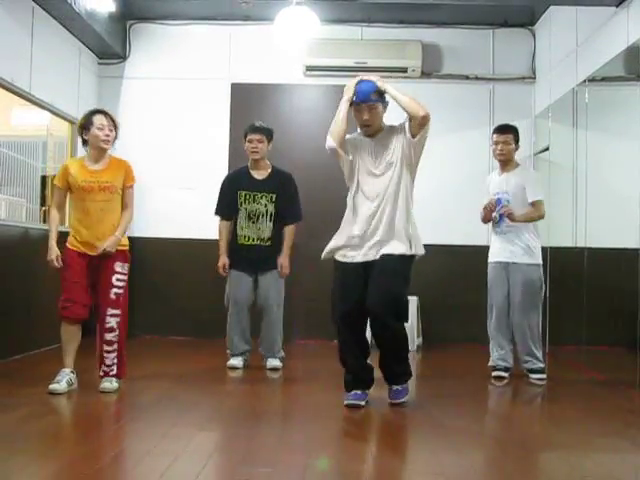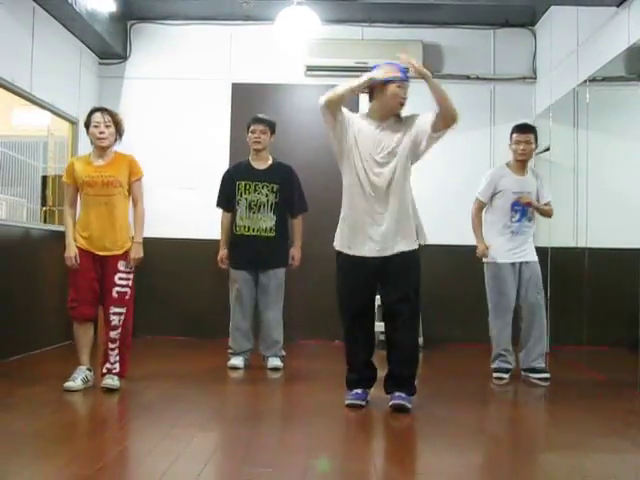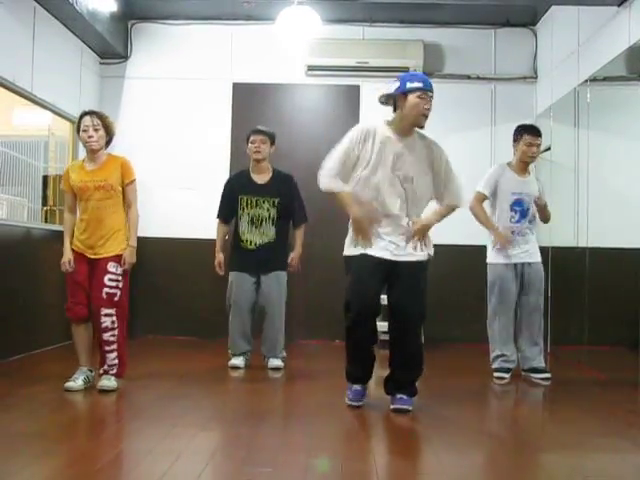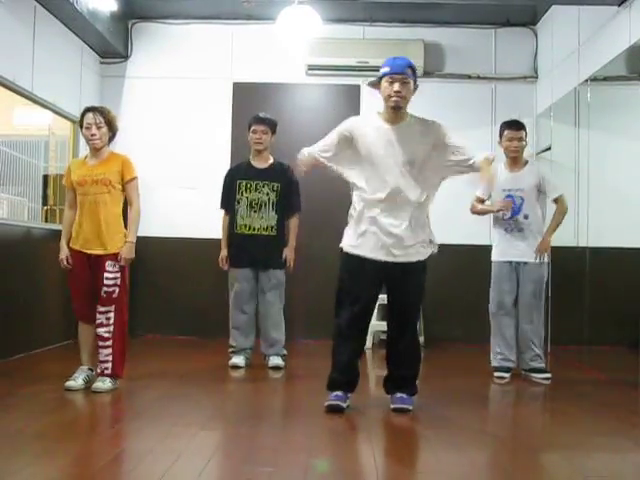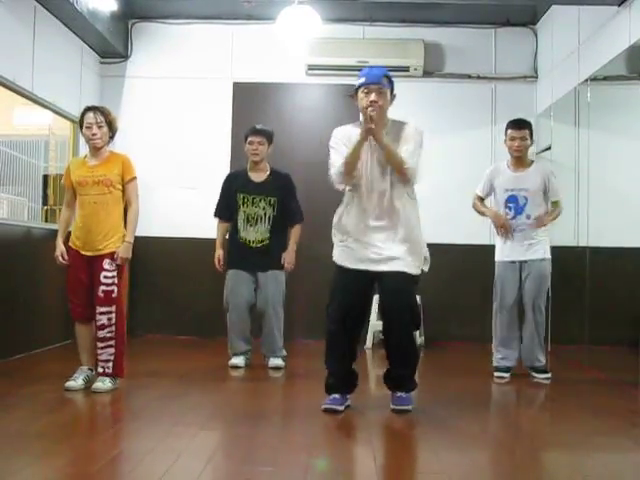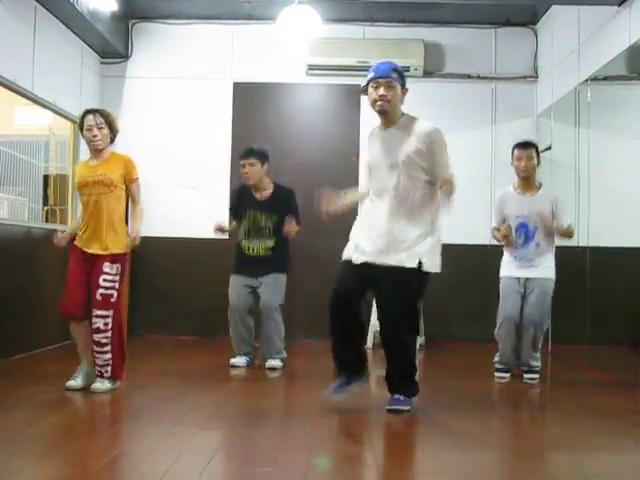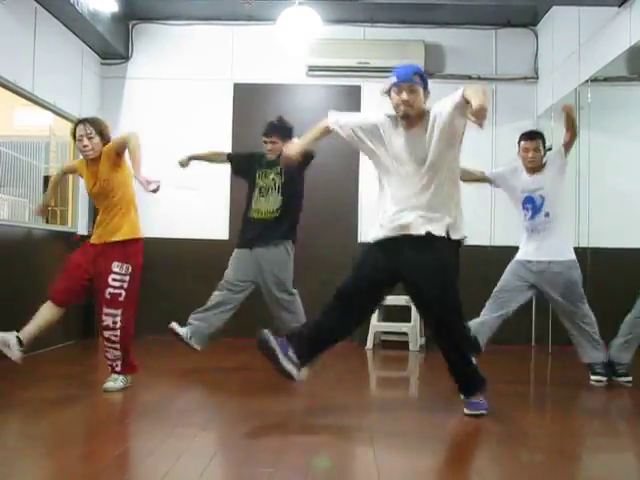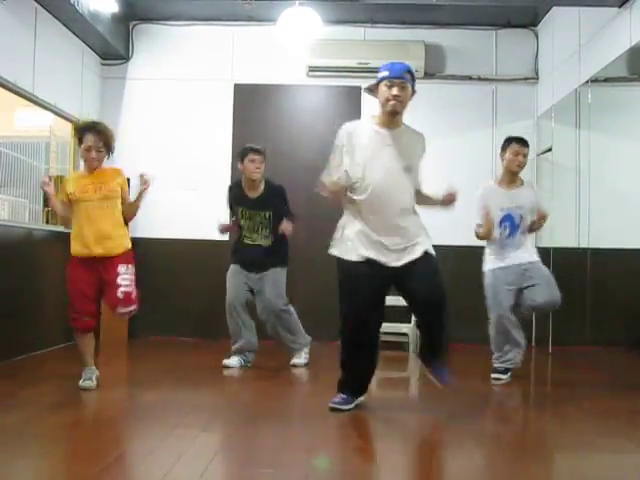
dt=0.3s
person 1, frame 1
left shoulder: (404, 139)
right shoulder: (352, 146)
left elbow: (422, 115)
right elbow: (333, 142)
left wrist: (386, 88)
right wrist: (345, 98)
left hip: (394, 245)
right hip: (352, 248)
left knee: (384, 312)
right knee: (347, 317)
left ankle: (397, 376)
right ankle: (357, 384)
person 1, frame 2
left shoulder: (412, 128)
right shoulder: (349, 126)
left elbow: (450, 117)
right elbow: (328, 103)
left wrist: (426, 76)
right wrist: (367, 79)
left hip: (400, 241)
right hip: (356, 241)
left knee: (402, 315)
right knee: (355, 315)
left ankle: (401, 386)
right ankle: (359, 383)
person 1, frame 3
left shoulder: (431, 150)
right shoulder: (366, 133)
left elbow: (452, 198)
right elbow: (328, 177)
left wrist: (429, 221)
right wrist: (354, 212)
left hip: (410, 249)
right hip: (366, 245)
left knee: (408, 320)
right knee: (360, 312)
left ankle: (402, 388)
right ankle: (358, 379)
person 1, frame 4
left shoulder: (432, 132)
right shoulder: (356, 128)
left elbow: (464, 160)
right elbow: (317, 153)
left wrist: (485, 164)
right wrist: (304, 158)
left hip: (410, 244)
right hip: (363, 241)
left knee: (405, 320)
right knee: (351, 317)
left ankle: (401, 387)
right ankle: (340, 386)
person 1, frame 5
left shoulder: (408, 132)
right shoulder: (343, 135)
left elbow: (406, 174)
right elbow: (343, 178)
left wrist: (379, 136)
right wrist: (363, 136)
left hip: (398, 247)
right hip: (353, 246)
left knee: (399, 318)
right knee: (341, 321)
left ankle: (402, 385)
right ankle: (339, 388)
person 1, frame 6
left shoulder: (425, 132)
right shoulder: (375, 136)
left elbow: (444, 181)
left wrist: (445, 190)
right wrist: (347, 200)
left hip: (408, 245)
right hip: (365, 241)
left knee: (398, 323)
right knee: (341, 306)
left ankle: (402, 389)
right ankle: (351, 372)
person 1, frame 7
left shoulder: (444, 116)
right shoulder: (378, 126)
left elbow: (471, 93)
right elbow: (333, 120)
left wrist: (476, 100)
right wrist: (300, 144)
left hip: (436, 233)
right hip: (390, 232)
left knee: (445, 315)
right knee: (353, 296)
left ankle: (471, 389)
right ankle: (297, 352)
person 1, frame 8
left shoulder: (416, 140)
right shoulder: (353, 134)
right elbow: (331, 183)
left wrist: (437, 201)
right wrist: (333, 189)
left hip: (410, 242)
right hip: (360, 245)
left knee: (431, 301)
right knee: (358, 322)
left ankle: (434, 357)
right ankle: (351, 389)
person 2, frame 1
left shoulder: (123, 168)
right shoulder: (70, 168)
left elbow: (127, 208)
right elbow: (56, 208)
left wrist: (117, 237)
right wrist: (52, 243)
left hip: (113, 251)
right hip: (77, 249)
left knee: (111, 313)
right knee: (71, 310)
left ankle: (110, 373)
right ankle: (68, 372)
person 2, frame 2
left shoulder: (128, 163)
right shoulder: (76, 165)
left elbow: (138, 205)
right elbow: (69, 207)
left wrist: (138, 242)
right wrist: (69, 242)
left hip: (119, 249)
right hip: (85, 248)
left knee: (116, 310)
right knee: (82, 310)
left ankle: (113, 370)
right ankle: (84, 369)
person 2, frame 3
left shoulder: (121, 165)
right shoulder: (71, 171)
left elbow: (131, 208)
right elbow: (69, 212)
left wrist: (132, 245)
right wrist: (66, 248)
left hip: (113, 250)
right hip: (81, 251)
left knee: (107, 310)
right knee: (77, 310)
left ankle: (111, 370)
right ankle: (84, 369)
person 2, frame 4
left shoulder: (121, 162)
right shoulder: (74, 167)
left elbow: (134, 205)
right elbow: (70, 208)
left wrist: (130, 242)
right wrist: (63, 243)
left hip: (112, 248)
right hip: (81, 248)
left knee: (108, 311)
right knee: (84, 310)
left ankle: (108, 372)
right ankle: (86, 368)
person 2, frame 5
left shoulder: (122, 162)
right shoulder: (74, 167)
left elbow: (132, 205)
right elbow: (68, 207)
left wrist: (128, 242)
right wrist: (59, 240)
left hip: (110, 247)
right hip: (78, 248)
left knee: (107, 311)
right knee: (80, 310)
left ankle: (109, 372)
right ankle: (86, 369)
person 2, frame 6
left shoulder: (123, 162)
right shoulder: (81, 168)
left elbow: (136, 201)
left wrist: (135, 227)
right wrist: (68, 230)
left hip: (113, 249)
right hip: (82, 246)
left knee: (104, 310)
right knee: (72, 308)
left ankle: (109, 374)
right ankle: (85, 364)
person 2, frame 7
left shoulder: (112, 153)
right shoulder: (83, 165)
left elbow: (131, 137)
right elbow: (60, 172)
left wrist: (138, 173)
right wrist: (46, 200)
left hip: (125, 242)
right hip: (98, 241)
left knee: (114, 309)
right knee: (62, 292)
left ankle: (121, 372)
person 2, frame 8
left shoulder: (117, 177)
right shoulder: (71, 181)
left elbow: (128, 215)
right elbow: (67, 217)
left wrist: (141, 195)
right wrist: (52, 197)
left hip: (116, 253)
right hip: (81, 256)
left knee: (124, 306)
right knee: (82, 318)
left ankle: (122, 303)
right ankle: (89, 369)
person 3, frame 1
left shoulder: (526, 175)
right shoulder: (492, 178)
left elbow: (540, 211)
left wrist: (517, 217)
right wrist: (486, 212)
left hip: (525, 255)
right hip: (497, 256)
left knee: (525, 311)
right knee: (497, 311)
left ankle: (533, 363)
right ankle: (501, 361)
person 3, frame 2
left shoulder: (536, 178)
right shoulder: (497, 174)
left elbow: (549, 212)
right elbow: (477, 209)
left wrist: (535, 204)
right wrist: (480, 241)
left hip: (528, 255)
right hip: (499, 255)
left knee: (534, 309)
right knee: (501, 310)
left ankle: (533, 363)
right ankle: (502, 363)
person 3, frame 3
left shoulder: (535, 181)
right shoulder: (498, 172)
left elbow: (545, 219)
right elbow: (475, 204)
left wrist: (543, 206)
right wrist: (496, 231)
left hip: (531, 256)
right hip: (502, 255)
left knee: (532, 311)
right knee: (501, 309)
left ankle: (533, 363)
right ankle: (502, 361)
person 3, frame 4
left shoulder: (537, 171)
right shoulder: (493, 172)
left elbow: (561, 204)
right elbow: (474, 206)
left wrist: (548, 234)
right wrist: (491, 209)
left hip: (533, 255)
right hip: (502, 254)
left knee: (531, 310)
right knee: (501, 308)
left ankle: (533, 362)
right ankle: (503, 361)
person 3, frame 5
left shoulder: (543, 171)
right shoulder: (495, 172)
left elbow: (556, 206)
right elbow: (476, 201)
left wrist: (547, 218)
right wrist: (491, 214)
left hip: (537, 252)
right hip: (506, 253)
left knee: (535, 307)
right knee: (504, 308)
left ankle: (535, 362)
right ankle: (503, 361)
person 3, frame 6
left shoulder: (550, 199)
right shoulder: (503, 197)
left elbow: (569, 232)
right elbow: (497, 231)
left wrist: (553, 228)
right wrist: (501, 236)
left hip: (541, 272)
right hip: (511, 271)
left knee: (535, 319)
right knee: (507, 317)
left ankle: (530, 362)
right ankle: (505, 361)
person 3, frame 7
left shoulder: (556, 164)
right shoulder: (511, 174)
left elbow: (571, 136)
right elbow: (477, 176)
left wrist: (569, 116)
left hip: (559, 258)
right hip: (527, 258)
left knee: (576, 310)
right knee: (502, 298)
left ankle: (596, 360)
right ankle: (472, 339)
person 3, frame 8
left shoulder: (530, 192)
right shoulder: (488, 192)
left elbow: (530, 229)
right elbow: (480, 234)
left wrist: (539, 219)
right wrist: (485, 230)
left hip: (527, 260)
right hip: (497, 265)
left knee: (549, 298)
right knee: (500, 314)
left ankle: (516, 306)
right ankle: (504, 361)
person 4, frame 1
left shoulder: (284, 180)
right shoulder: (233, 179)
left elbow: (291, 222)
right elbow: (225, 220)
left wrist: (285, 255)
right wrist: (223, 253)
left hip: (271, 258)
right hip: (240, 257)
left knee: (273, 307)
right knee: (237, 305)
left ankle: (272, 353)
right ankle: (238, 352)
person 4, frame 2
left shoulder: (285, 173)
right shoulder: (234, 172)
left elbow: (296, 213)
right elbow: (227, 212)
left wrist: (296, 245)
right wrist: (223, 246)
left hip: (274, 252)
right hip: (241, 251)
left knee: (271, 305)
right knee: (241, 304)
left ankle: (273, 352)
right ankle: (239, 351)
person 4, frame 3
left shoulder: (285, 182)
right shoulder: (235, 182)
left elbow: (299, 221)
right elbow: (224, 220)
left wrist: (297, 250)
right wrist: (219, 250)
left hip: (275, 260)
right hip: (242, 259)
left knee: (274, 307)
right knee: (239, 306)
left ankle: (274, 353)
right ankle: (239, 352)
person 4, frame 4
left shoulder: (285, 173)
right shoulder: (235, 172)
left elbow: (293, 214)
right elbow: (228, 213)
left wrist: (291, 246)
right wrist: (224, 247)
left hip: (273, 252)
right hip: (241, 251)
left knee: (272, 303)
right knee: (241, 303)
left ankle: (274, 352)
right ankle: (240, 350)
person 4, frame 5
left shoulder: (283, 181)
right shoulder: (233, 180)
left elbow: (295, 221)
right elbow: (224, 218)
left wrist: (291, 250)
right wrist: (219, 247)
left hip: (272, 259)
right hip: (239, 258)
left knee: (272, 306)
right knee: (236, 305)
left ankle: (274, 353)
right ankle: (240, 351)
person 4, frame 6
left shoulder: (284, 197)
right shoulder: (239, 194)
left elbow: (294, 226)
left wrist: (292, 229)
right wrist: (227, 229)
left hip: (273, 266)
right hip: (243, 265)
left knee: (270, 306)
right knee: (237, 305)
left ankle: (274, 355)
right ankle: (244, 352)
person 4, frame 7
right shoulder: (255, 161)
left elbow: (307, 151)
right elbow: (224, 157)
right wrist: (193, 156)
left hip: (277, 240)
right hip: (248, 241)
left knee: (281, 292)
right knee: (230, 287)
right ankle: (196, 332)
person 4, frame 8
left shoulder: (276, 191)
right shoulder: (234, 191)
left elbow: (288, 218)
left wrist: (287, 226)
right wrist: (228, 226)
left hip: (272, 262)
right hip: (242, 261)
left knee: (275, 305)
right knee: (234, 302)
left ankle: (301, 346)
right ankle: (244, 352)
